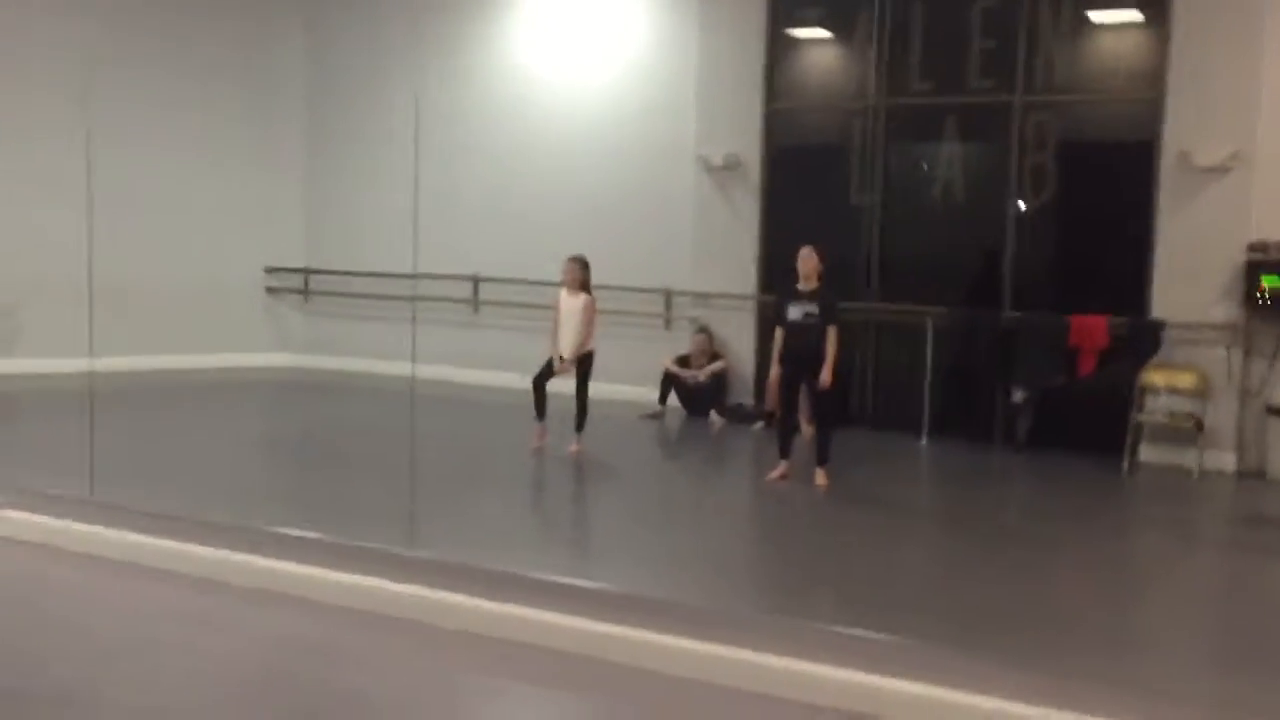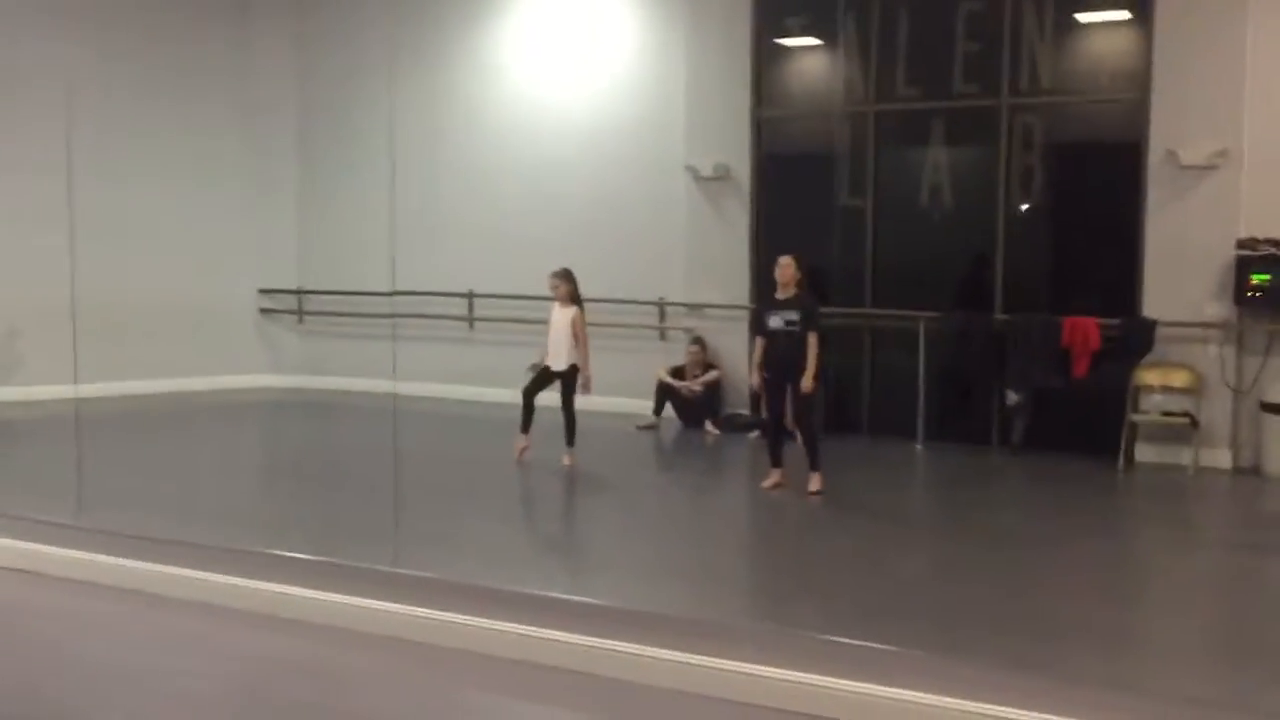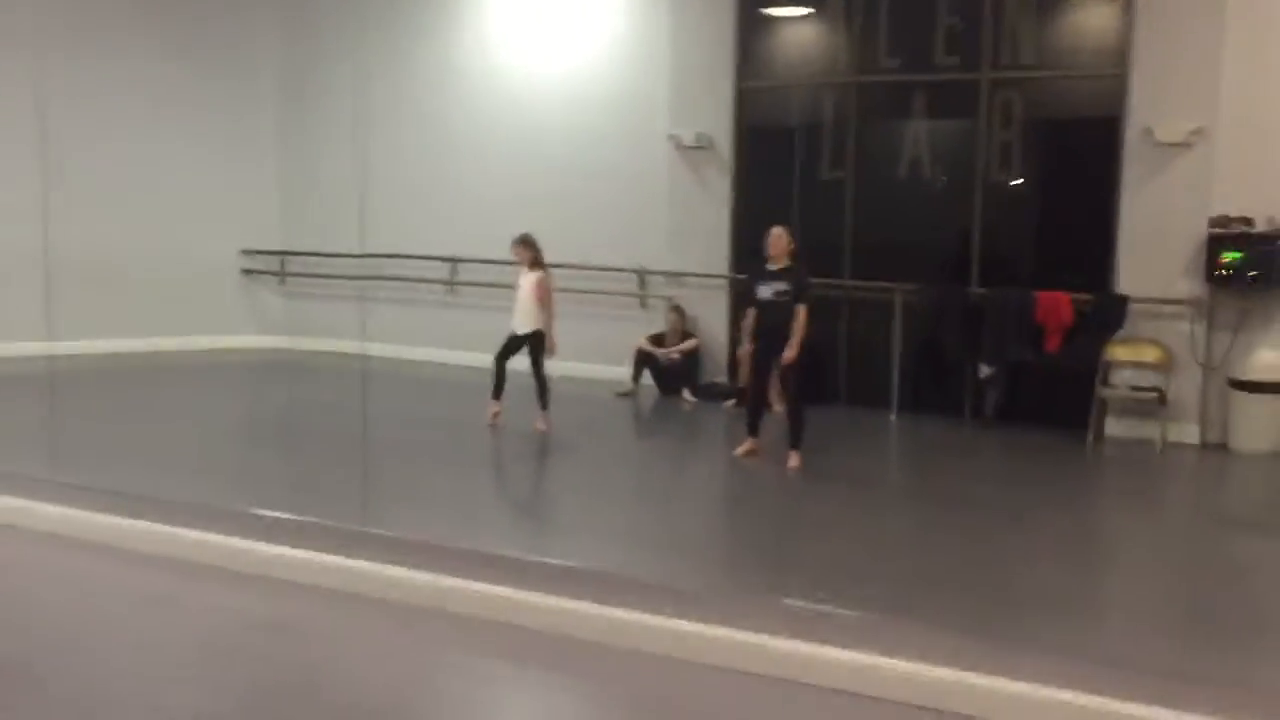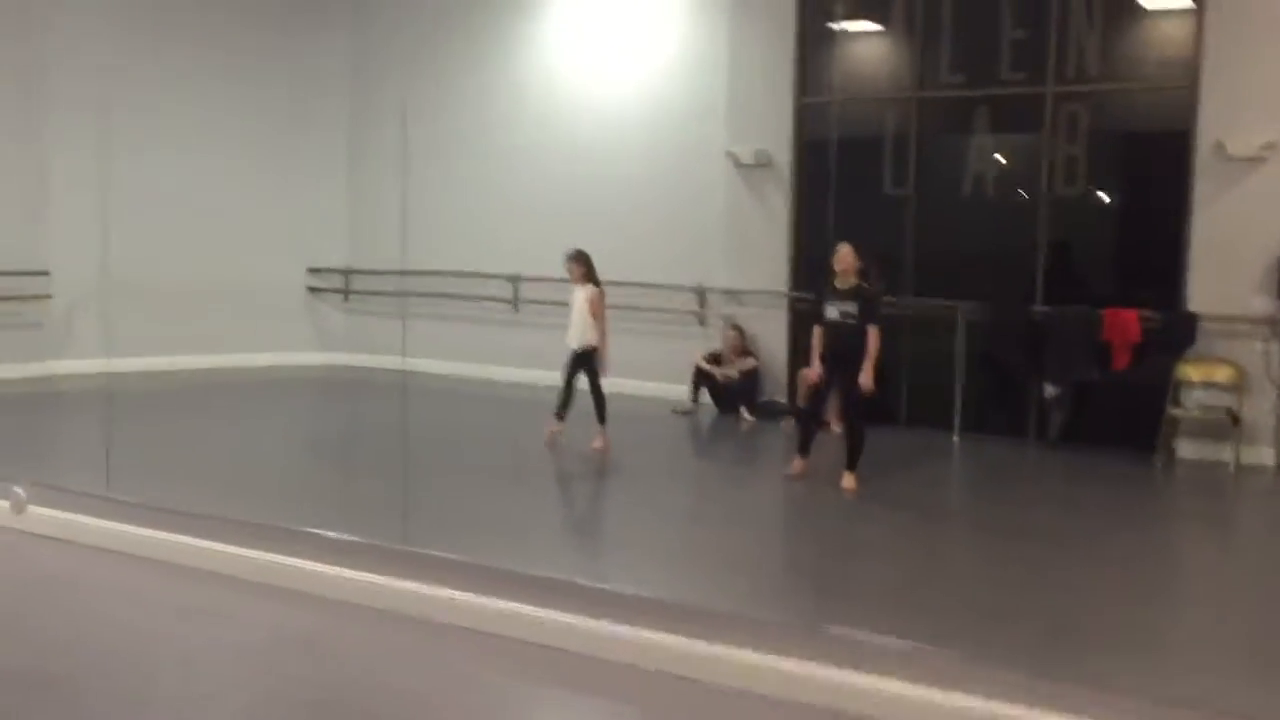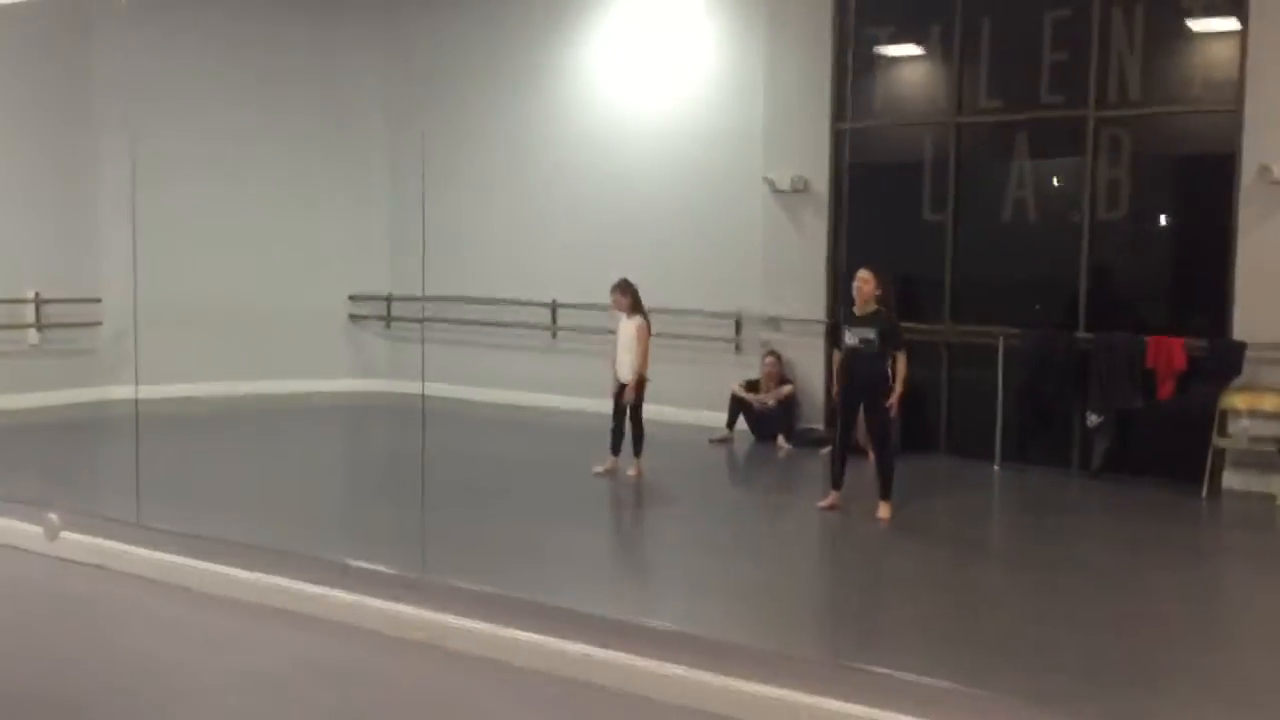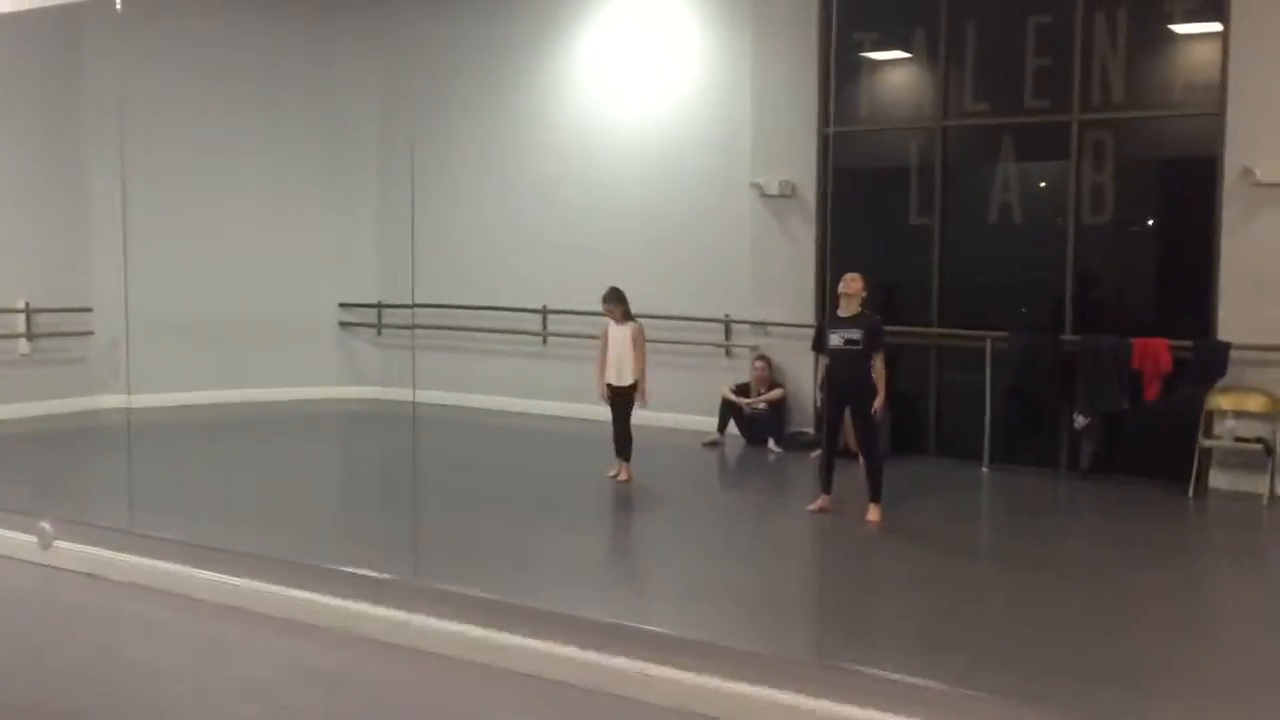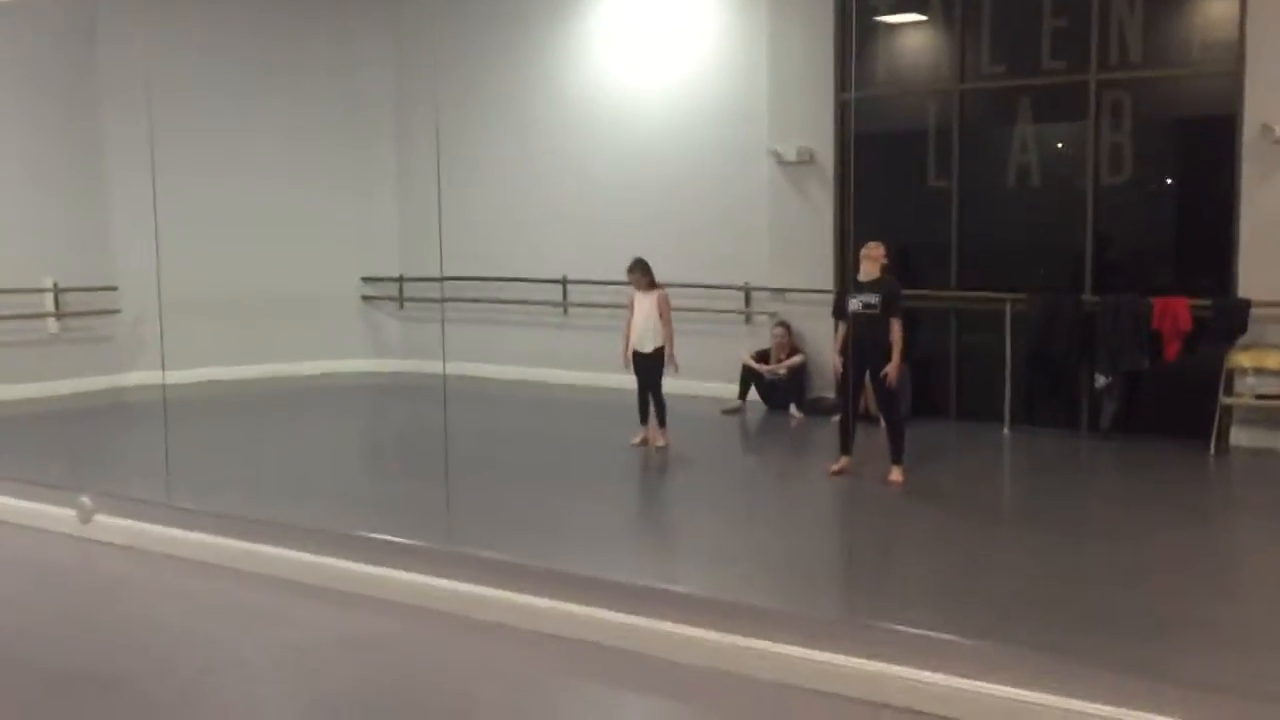
dt=0.5s
person 1, frame 1
left shoulder: (825, 298)
right shoulder: (787, 297)
left elbow: (832, 334)
right elbow: (779, 332)
left wrist: (828, 368)
right wrist: (774, 363)
left hip: (816, 365)
right hip: (790, 363)
left knee: (820, 416)
right knee: (785, 412)
left ankle: (821, 468)
right ankle: (783, 463)
person 1, frame 2
left shoulder: (805, 304)
right shoulder: (765, 306)
left elbow: (812, 340)
right elbow: (760, 340)
left wrist: (809, 373)
right wrist: (755, 371)
left hip: (799, 371)
right hip: (773, 371)
left knee: (803, 420)
right knee: (774, 420)
left ankle: (815, 473)
right ankle: (776, 471)
person 1, frame 3
left shoulder: (796, 276)
right shoulder: (758, 276)
left elbow: (801, 312)
right elbow: (751, 311)
left wrist: (793, 344)
right wrist: (745, 341)
left hip: (787, 343)
right hip: (762, 341)
left knee: (791, 394)
right knee: (755, 389)
left ankle: (794, 450)
right ankle: (752, 440)
person 1, frame 4
left shoulder: (866, 295)
right shoulder: (826, 293)
left elbow: (873, 333)
right elbow: (819, 329)
left wrist: (867, 369)
right wrist: (815, 361)
left hip: (853, 364)
right hip: (827, 361)
left knee: (852, 416)
right knee: (810, 408)
left ankle: (850, 471)
right ankle: (801, 459)
person 1, frame 5
left shoulder: (887, 321)
right shoulder: (843, 319)
left elbow: (900, 357)
left wrist: (897, 390)
right wrist: (835, 384)
left hip: (877, 390)
right hip: (848, 388)
left knee: (880, 444)
right knee: (840, 440)
left ankle: (885, 501)
right ankle: (835, 493)
person 1, frame 6
left shoulder: (871, 323)
right shoulder: (827, 323)
left elbow: (878, 360)
right elbow: (823, 359)
left wrist: (881, 394)
right wrist: (819, 390)
left hip: (862, 392)
right hip: (833, 390)
left knee: (869, 447)
right knee: (827, 443)
left ankle: (874, 503)
right ankle: (824, 496)
person 1, frame 7
left shoulder: (889, 287)
right shoulder: (848, 288)
left elbow: (895, 326)
right elbow: (842, 324)
left wrist: (895, 360)
right wrist: (837, 355)
left hip: (880, 355)
right hip: (852, 354)
left knee: (889, 409)
right knee: (846, 405)
left ankle: (896, 465)
right ankle: (845, 457)
person 2, frame 1
left shoulder: (587, 300)
right shoulder: (561, 296)
left elbow: (586, 333)
right elbow: (555, 328)
left wrist: (570, 359)
right wrist: (556, 356)
left hip: (582, 354)
right hip: (562, 352)
left knee: (581, 394)
right knee: (538, 381)
left ankle: (577, 438)
right ankle: (541, 427)
person 2, frame 2
left shoulder: (575, 312)
right shoulder: (555, 308)
left elbow: (583, 344)
left wrist: (585, 373)
right wrist: (542, 361)
left hip: (568, 367)
right hip: (551, 364)
left knee: (567, 407)
right knee: (528, 393)
left ankle: (569, 451)
right ankle: (523, 437)
person 2, frame 3
left shoulder: (540, 277)
right shoulder: (523, 273)
left elbow: (548, 308)
left wrist: (549, 337)
left hip: (535, 332)
right hip: (519, 329)
left knee: (537, 371)
right knee: (500, 358)
left ankle: (543, 416)
right ankle: (496, 403)
person 2, frame 4
left shoulder: (593, 292)
right shoulder: (577, 289)
left elbow: (601, 324)
left wrist: (601, 353)
left hip: (590, 349)
right hip: (578, 348)
left knee: (594, 387)
right knee: (568, 383)
left ankle: (602, 433)
right ankle: (558, 423)
person 2, frame 5
left shoulder: (640, 322)
right shoulder: (622, 320)
left elbow: (642, 357)
right elbow: (616, 350)
left wrist: (632, 384)
right wrist: (614, 377)
left hip: (635, 380)
right hip: (619, 378)
left knee: (635, 419)
right knee: (617, 418)
left ankle: (636, 463)
right ankle: (612, 461)
person 2, frame 6
left shoulder: (634, 328)
right shoulder: (608, 327)
left elbow: (641, 361)
right elbow: (602, 357)
left wrist: (641, 389)
right wrist: (601, 384)
left hip: (628, 384)
right hip: (612, 383)
left knee: (623, 424)
right knee: (616, 424)
left ankle: (626, 466)
right ankle: (619, 463)
person 2, frame 7
left shoulder: (660, 295)
right shoulder: (634, 296)
left elbow: (667, 326)
right elbow: (629, 323)
left wrist: (670, 353)
right wrist: (625, 350)
left hip: (655, 350)
right hip: (638, 350)
left knee: (655, 390)
right knee: (642, 390)
left ankle: (662, 432)
right ankle: (644, 431)
